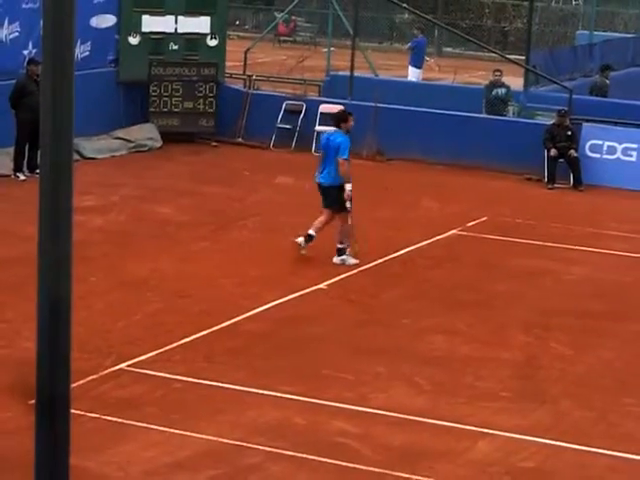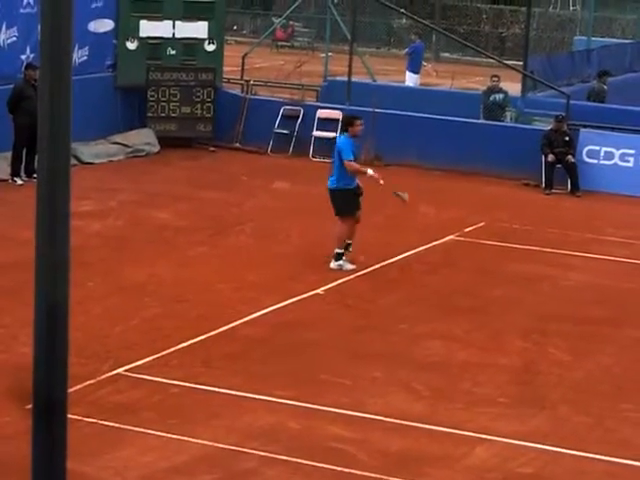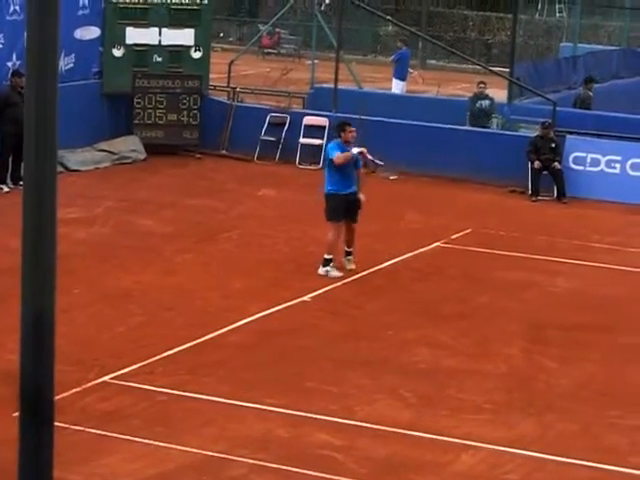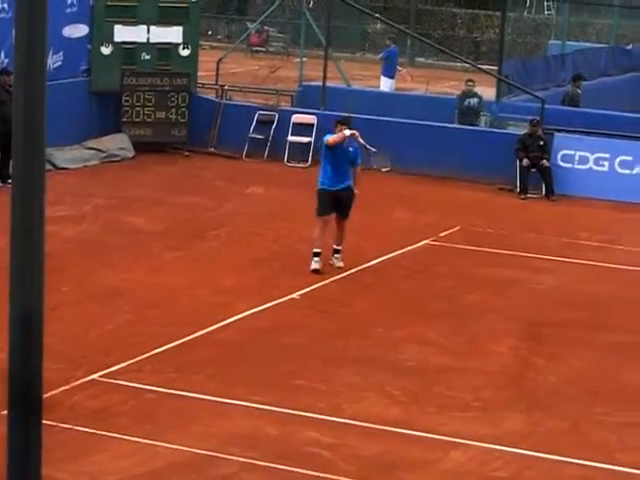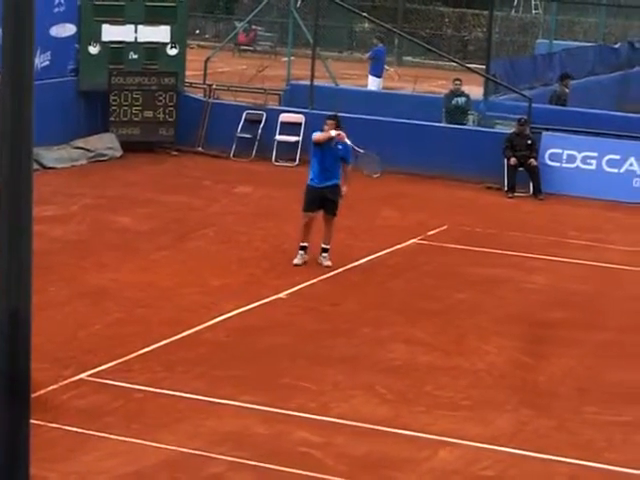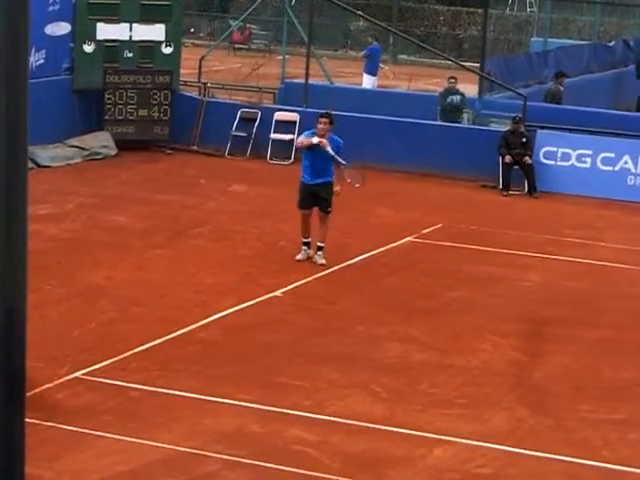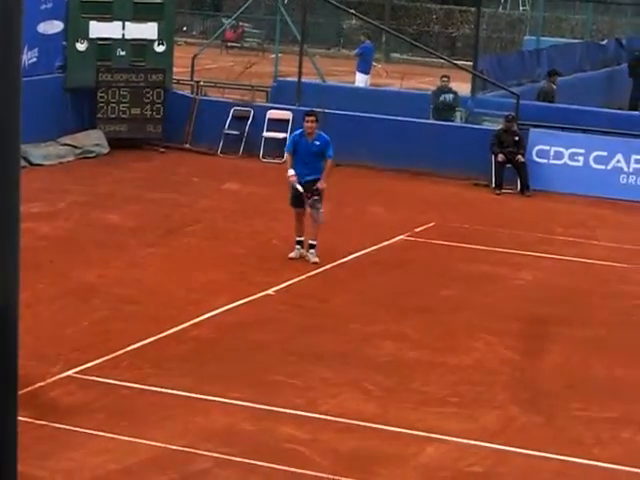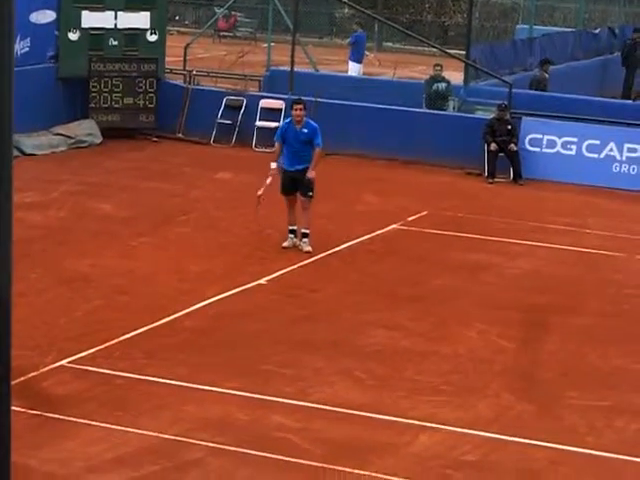
dt=0.3s
person 1, frame 1
left shoulder: (327, 136)
right shoulder: (343, 140)
right elbow: (343, 164)
right wrist: (348, 185)
left hip: (324, 181)
right hip: (335, 184)
left knee: (327, 215)
right knee: (343, 217)
left ankle: (305, 238)
right ankle: (341, 254)
person 1, frame 2
left shoulder: (347, 140)
right shoulder: (345, 142)
right elbow: (349, 166)
left wrist: (355, 181)
right wrist: (369, 172)
left hip: (347, 185)
right hip: (340, 187)
left knee: (356, 218)
right knee: (345, 222)
left ankle: (346, 249)
right ankle: (338, 259)
person 1, frame 3
left shoulder: (355, 149)
right shoulder: (332, 146)
right elbow: (338, 160)
left wrist: (359, 191)
right wrist: (355, 151)
left hip: (351, 193)
right hip: (334, 193)
left knee: (351, 227)
right knee: (336, 228)
left ankle: (348, 257)
right ankle: (326, 265)
person 1, frame 4
left shoulder: (354, 146)
right shoulder: (329, 138)
left elbow: (355, 167)
right elbow: (332, 141)
left wrist: (354, 187)
right wrist: (347, 133)
left hip: (344, 189)
right hip: (326, 188)
left knee: (341, 223)
right knee: (323, 222)
left ankle: (336, 254)
right ankle: (316, 258)
person 1, frame 5
left shoulder: (343, 144)
right shoulder: (319, 136)
left elbow: (346, 165)
right elbow: (316, 138)
left wrist: (344, 185)
right wrist: (333, 134)
left hip: (332, 187)
right hip: (314, 185)
left knee: (329, 220)
right knee: (307, 219)
left ankle: (324, 254)
right ankle: (302, 252)
person 1, frame 6
left shoulder: (337, 142)
right shoulder: (309, 135)
right elbow: (299, 143)
left wrist: (338, 183)
right wrist: (316, 140)
left hip: (325, 184)
right hip: (307, 182)
left knee: (323, 217)
right knee: (304, 216)
left ankle: (319, 252)
right ankle: (306, 248)
person 1, frame 7
left shoulder: (324, 140)
right shoulder: (296, 136)
left elbow: (329, 161)
right elbow: (289, 155)
left wrist: (323, 180)
right wrist: (291, 172)
left hip: (315, 182)
right hip: (297, 181)
left knee: (315, 215)
right knee: (298, 214)
left ankle: (312, 250)
right ankle: (299, 247)
person 1, frame 8
left shoulder: (313, 127)
right shoulder: (285, 126)
left elbow: (318, 149)
right elbow: (279, 145)
left wrist: (312, 169)
right wrist: (274, 164)
left hip: (305, 170)
right hip: (287, 170)
left knee: (305, 204)
right knee: (290, 203)
left ankle: (305, 239)
right ankle: (292, 236)
